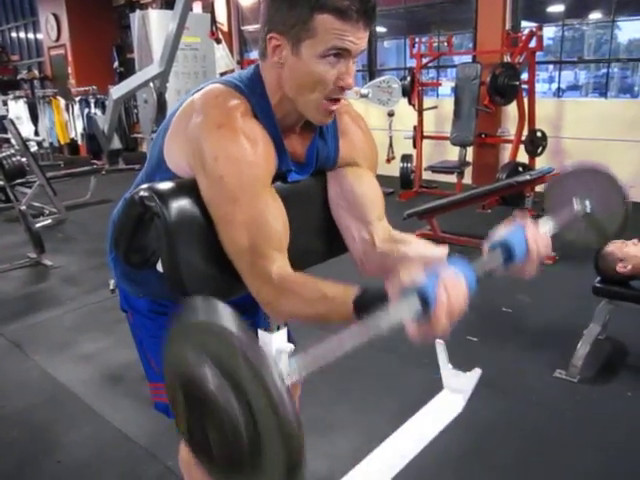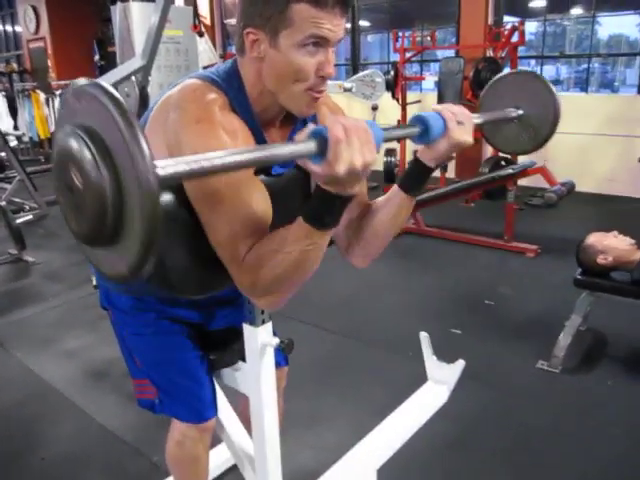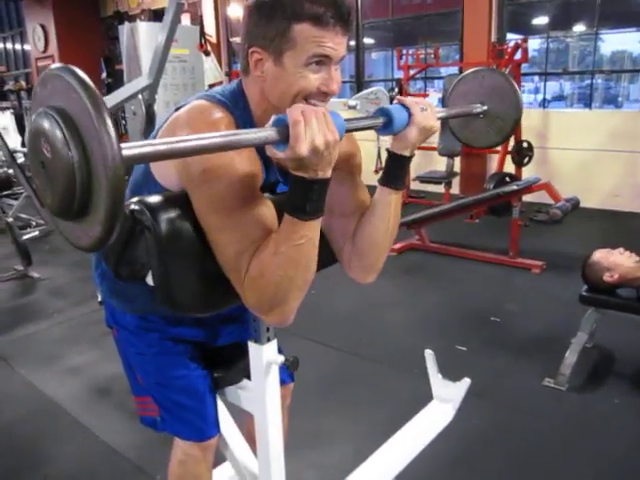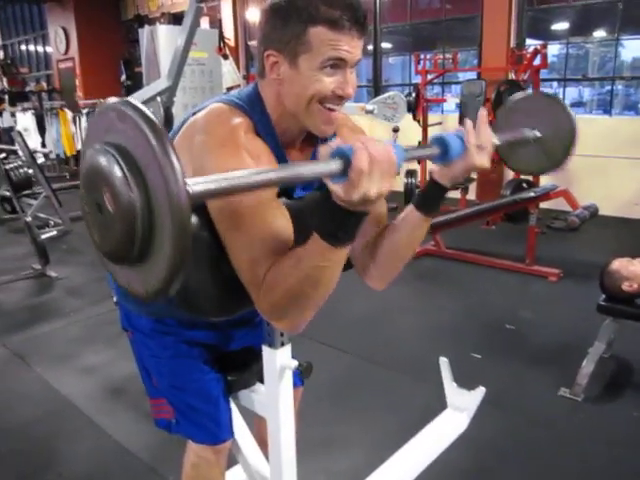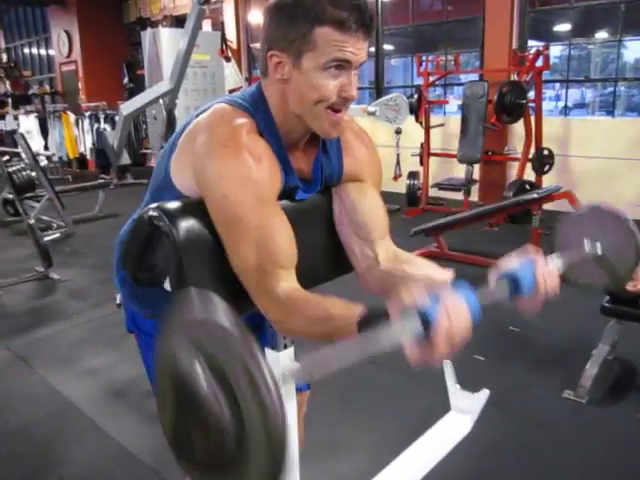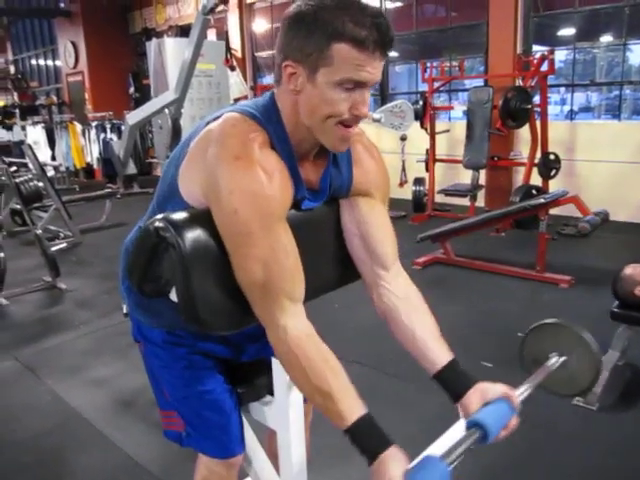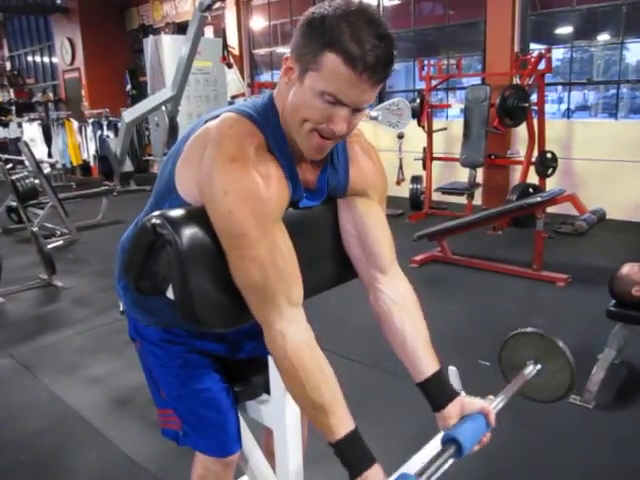
dt=0.4s
person 1, frame 1
left shoulder: (344, 129)
right shoulder: (228, 128)
left elbow: (373, 243)
right elbow: (271, 282)
right wrist: (386, 304)
left hip: (238, 270)
right hip: (163, 281)
person 1, frame 2
left shoulder: (321, 117)
right shoulder: (206, 120)
left elbow: (356, 246)
right elbow: (262, 284)
left wrist: (423, 167)
right wrist: (332, 194)
left hip: (221, 271)
right hip: (145, 279)
left knee: (268, 372)
right knee: (196, 415)
person 1, frame 3
left shoulder: (325, 133)
right shoulder: (212, 136)
left elbow: (362, 265)
right elbow: (275, 306)
left wrist: (400, 157)
right wrist: (310, 181)
left hip: (225, 288)
right hip: (150, 299)
left knee: (273, 389)
right knee: (199, 434)
person 1, frame 4
left shoulder: (343, 140)
right shoulder: (230, 142)
left elbow: (376, 271)
right elbow: (285, 312)
left wrist: (438, 187)
right wrist: (347, 212)
left hip: (240, 289)
right hip: (167, 298)
right knee: (211, 437)
person 1, frame 5
left shoulder: (348, 144)
right shoulder: (234, 147)
left elbow: (376, 260)
right elbow: (278, 296)
right wrist: (393, 324)
left hip: (242, 291)
right hip: (170, 299)
left knee: (290, 394)
person 1, frame 6
left shoulder: (359, 158)
right shoulder: (245, 160)
left elbow: (387, 279)
right elbow: (285, 320)
left wrist: (462, 385)
left hip: (250, 301)
right hip: (174, 309)
person 1, frame 7
left shoulder: (356, 158)
right shoulder: (238, 159)
left elbow: (385, 280)
right elbow: (285, 323)
left wrist: (443, 397)
left hip: (247, 298)
right hip: (171, 306)
left knee: (292, 401)
